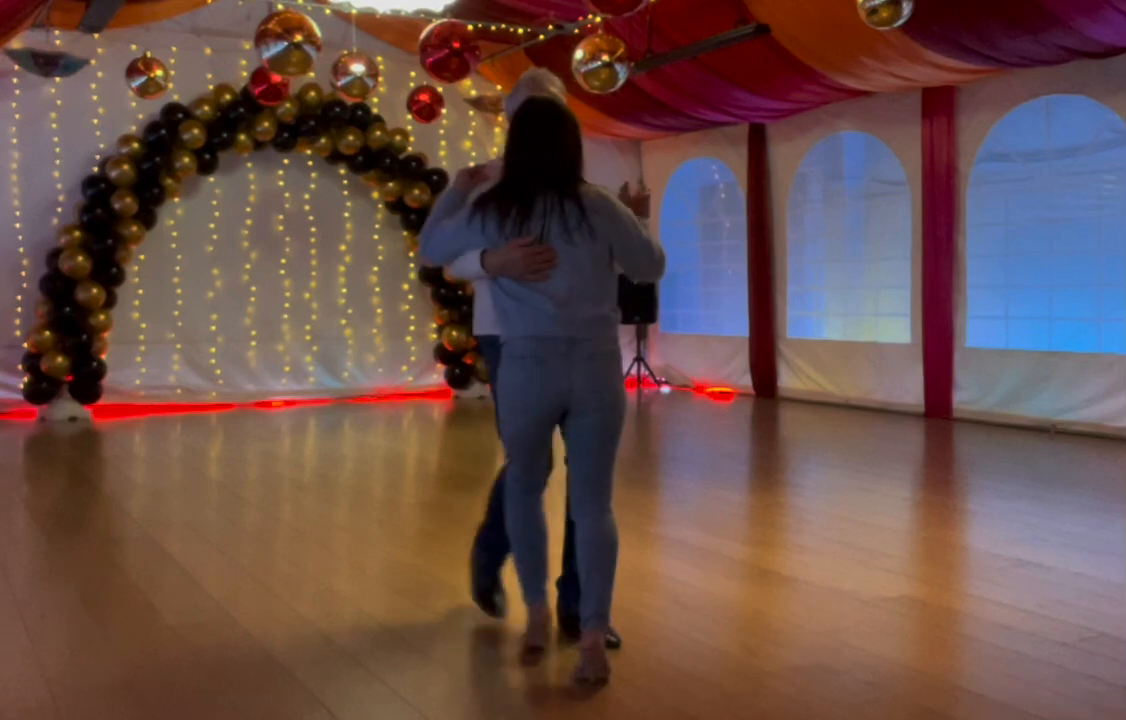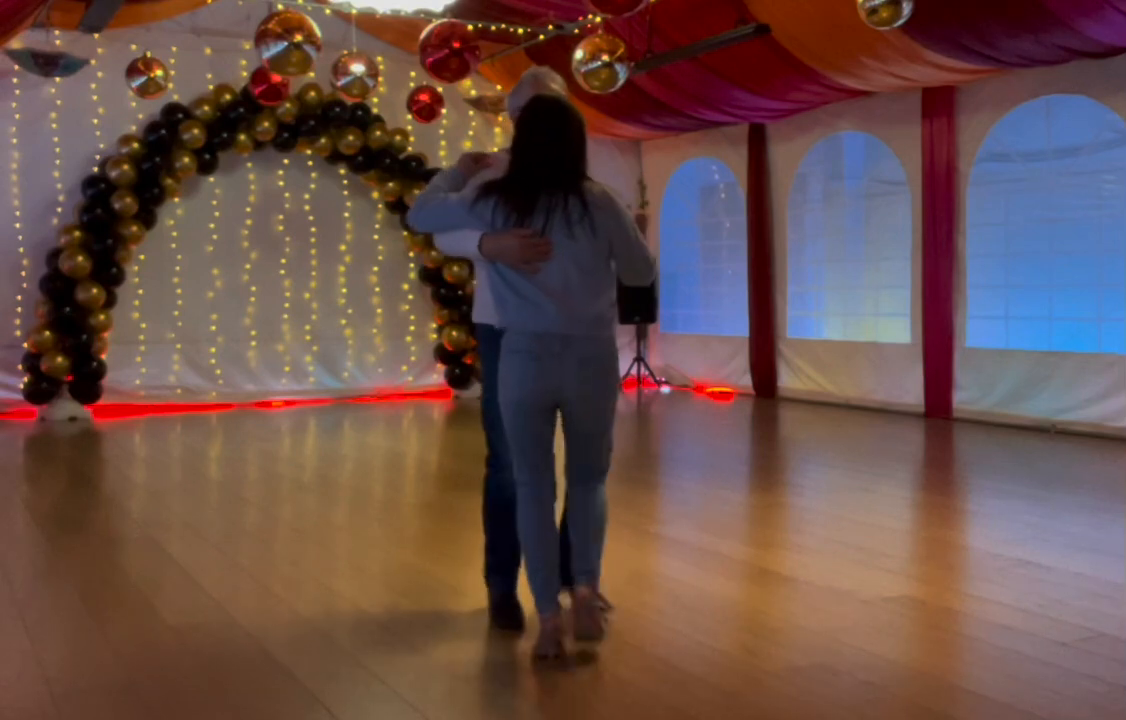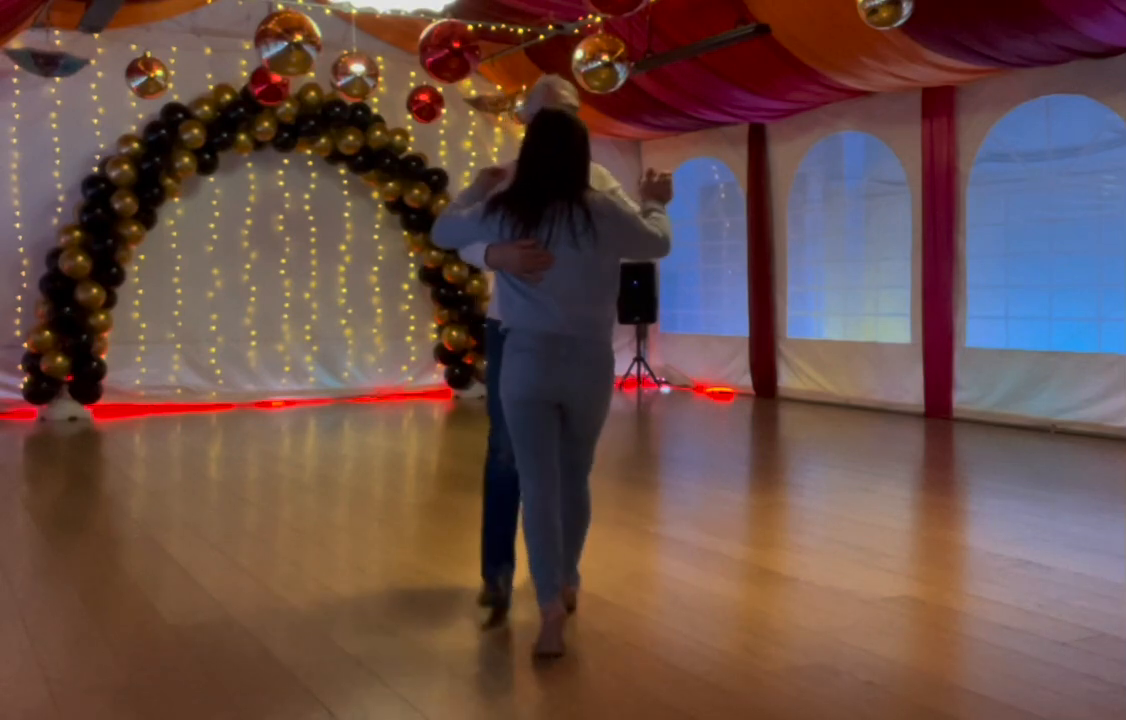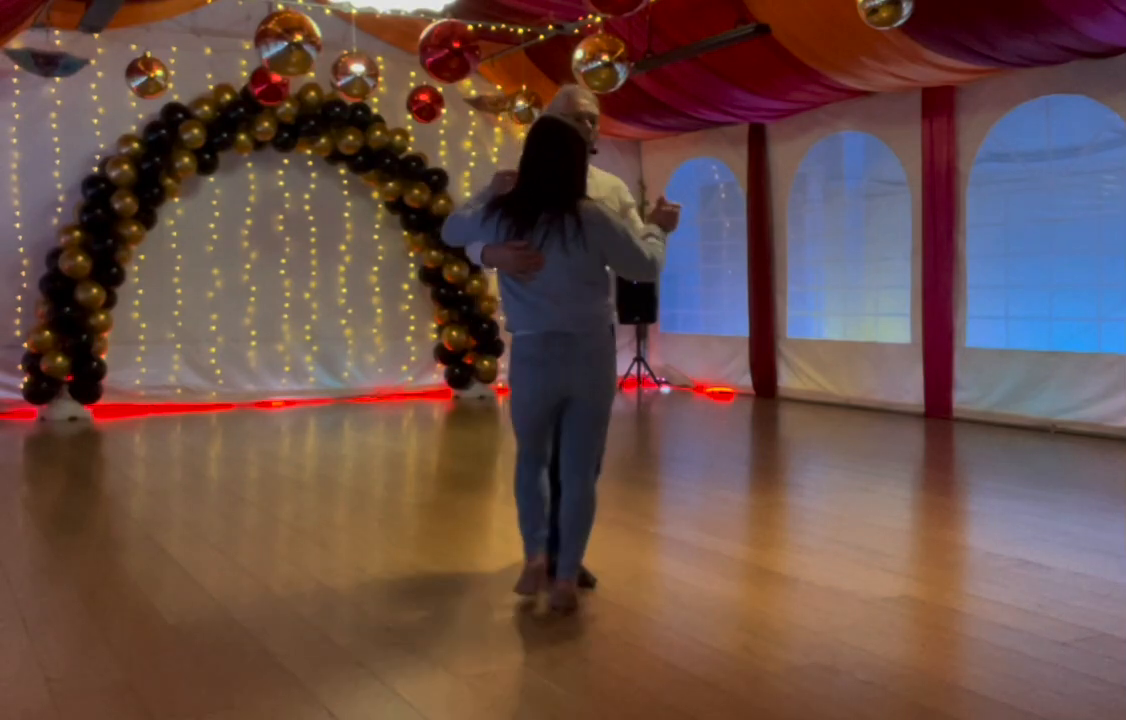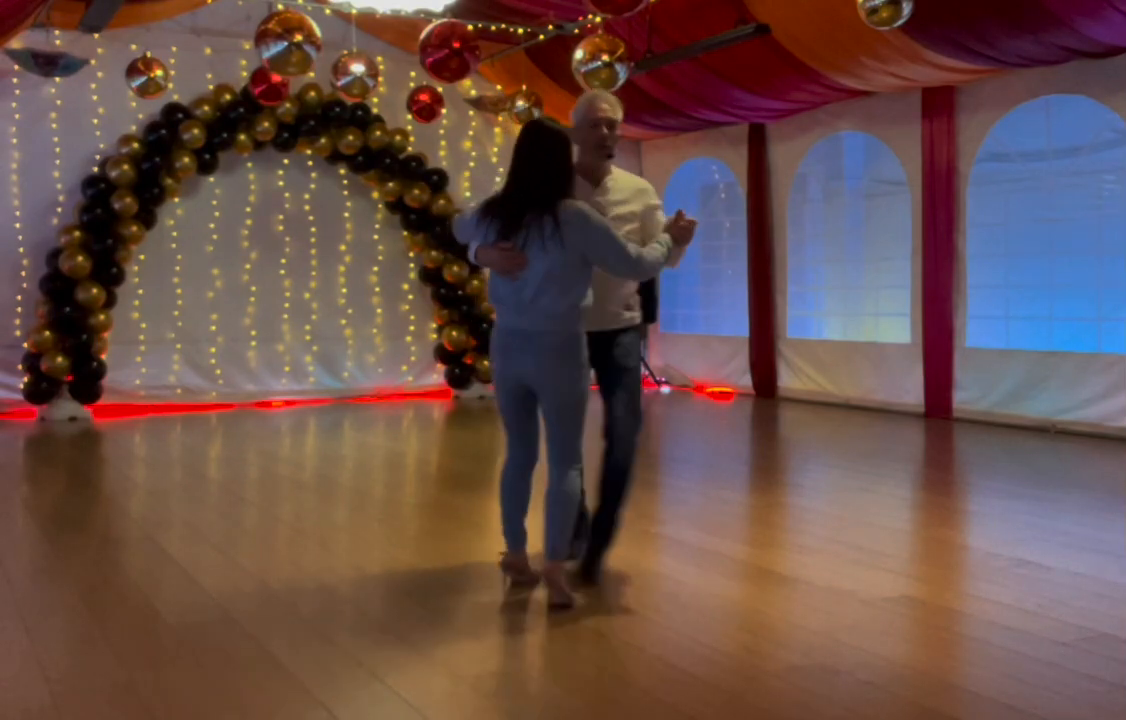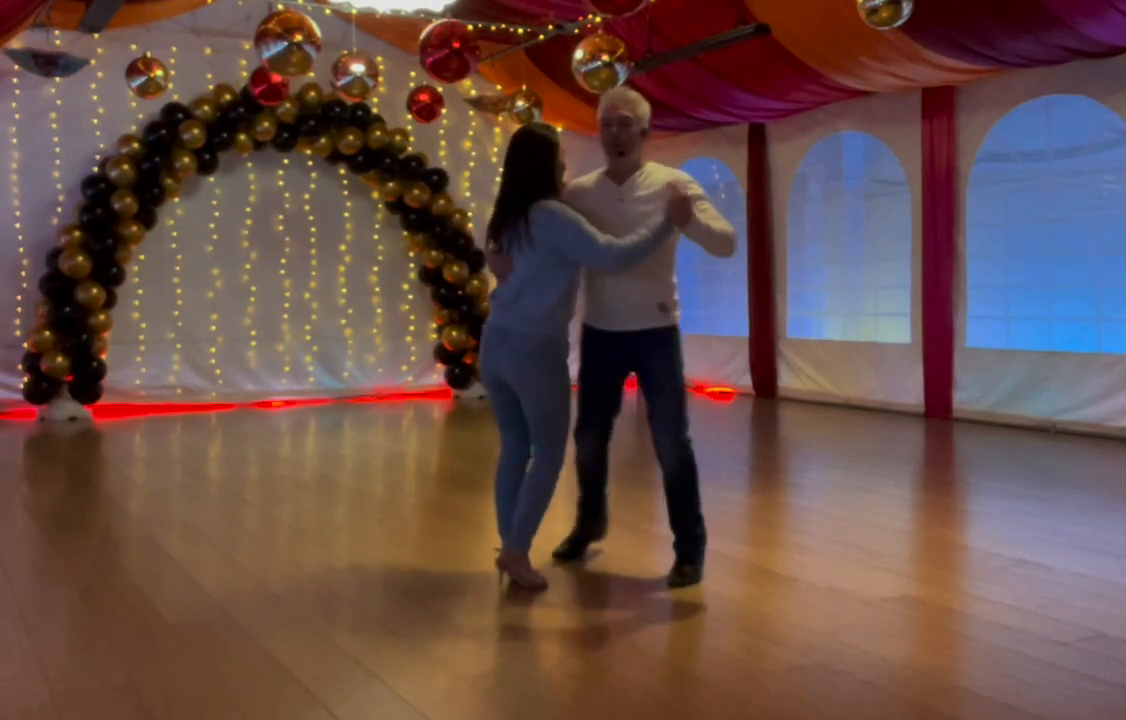
dt=0.3s
person 1, frame 1
right shoulder: (486, 182)
right elbow: (451, 257)
right wrist: (494, 260)
right hip: (510, 340)
left ankle: (576, 607)
right ankle: (487, 562)
person 1, frame 2
right shoulder: (491, 172)
right elbow: (444, 233)
right wrist: (490, 244)
right hip: (505, 333)
right knee: (510, 462)
left ankle: (568, 566)
right ankle: (502, 586)
person 1, frame 3
left shoulder: (597, 179)
right shoulder: (505, 181)
right elbow: (470, 242)
right wrist: (500, 256)
right knee: (507, 451)
right ankle: (496, 572)
person 1, frame 4
left shoulder: (612, 189)
right shoulder: (522, 183)
right elbow: (479, 240)
right wrist: (495, 254)
right knee: (547, 439)
left ankle: (561, 547)
right ankle: (556, 545)
person 1, frame 5
left shoulder: (639, 192)
left elbow: (661, 257)
right wrist: (486, 254)
left hip: (620, 332)
left knee: (623, 435)
left ankle: (598, 538)
person 1, frame 6
left shoulder: (673, 184)
right shoulder: (576, 192)
left elbow: (724, 243)
left wrist: (684, 216)
left hip: (655, 333)
right hip: (600, 333)
left knee: (671, 443)
right knee: (590, 439)
left ankle: (690, 549)
right ankle: (589, 523)
person 2, frame 1
left shoulder: (490, 210)
right shoulder: (596, 207)
left elbow: (430, 251)
right elbow: (652, 267)
left wrist: (457, 191)
right wrist: (632, 219)
left hip: (527, 366)
right hip: (596, 366)
left knee: (524, 488)
right knee: (594, 503)
left ankle: (536, 616)
right ankle: (593, 638)
person 2, frame 2
left shoulder: (491, 201)
right shoulder: (598, 204)
left elbow: (420, 215)
right elbow: (641, 271)
left wrist: (458, 172)
right wrist: (629, 236)
left hip: (526, 359)
right hip: (592, 361)
left knee: (535, 489)
right knee: (588, 484)
left ankle: (549, 619)
right ankle: (585, 591)
person 2, frame 3
left shoulder: (501, 212)
right shoulder: (602, 212)
left elbow: (442, 233)
right elbow: (657, 244)
left wrist: (478, 189)
right wrist: (654, 202)
left hip: (528, 360)
right hip: (590, 363)
left knee: (538, 487)
right knee: (574, 480)
left ankle: (551, 612)
right ankle: (563, 584)
person 2, frame 4
left shoulder: (502, 215)
right shoulder: (592, 218)
left elbow: (451, 231)
right elbow: (645, 267)
left wrist: (492, 191)
right wrist: (657, 228)
left hip: (533, 358)
right hip: (591, 357)
left knee: (530, 461)
right knee: (580, 471)
left ankle: (535, 558)
right ankle: (566, 579)
person 2, frame 5
left shoulder: (496, 215)
right shoulder: (574, 217)
left elbow: (461, 229)
right elbow: (637, 266)
left wrist: (504, 193)
right wrist: (670, 239)
left hip: (507, 348)
right hip: (558, 350)
left knee: (519, 454)
right knee: (564, 463)
left ankle: (516, 553)
right ankle: (555, 565)
person 2, frame 6
left shoulder: (510, 218)
right shoulder: (550, 215)
right elbow: (613, 255)
right wrist: (665, 218)
left hip: (497, 343)
right hip: (536, 349)
left knee: (514, 451)
right knee: (548, 456)
left ankle: (510, 545)
right ankle: (516, 551)
